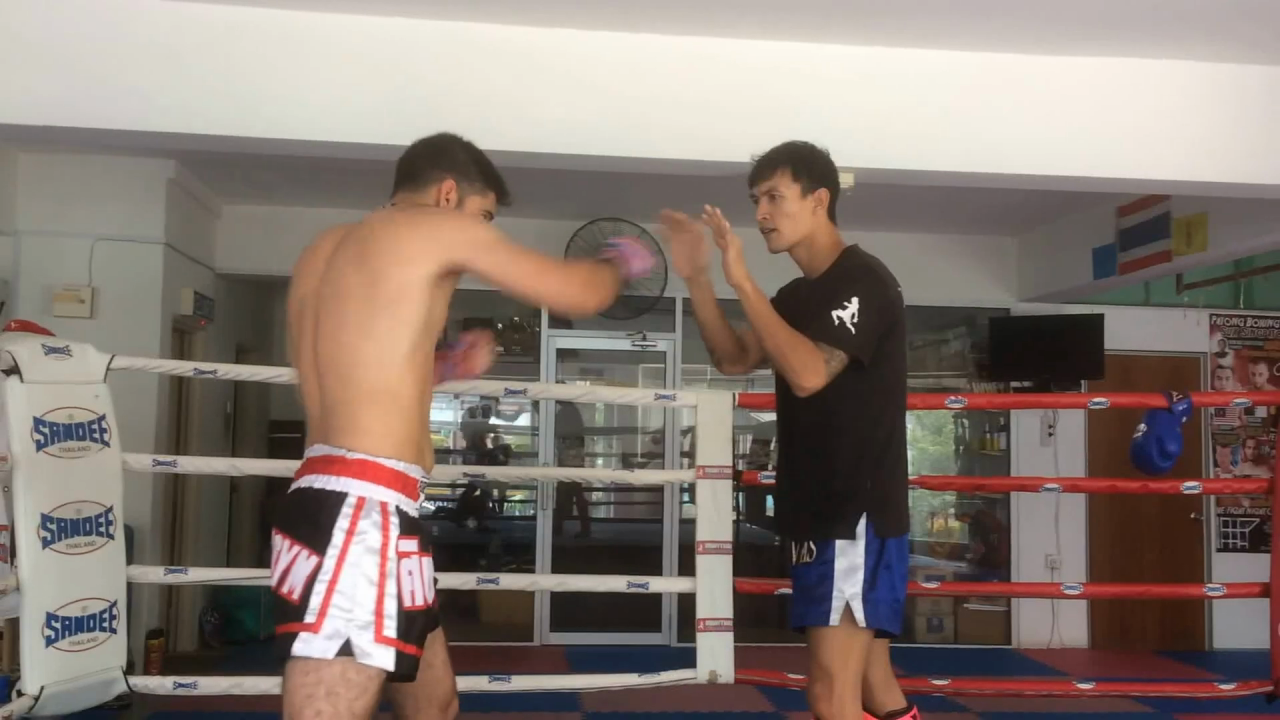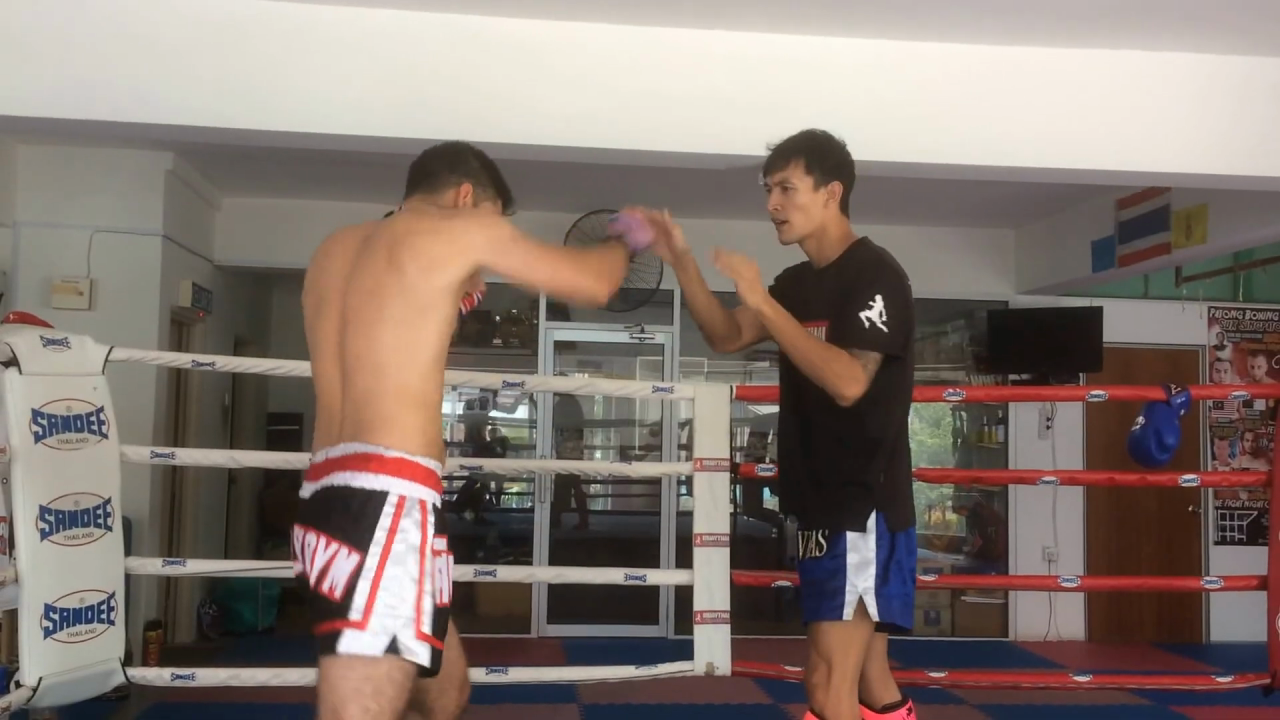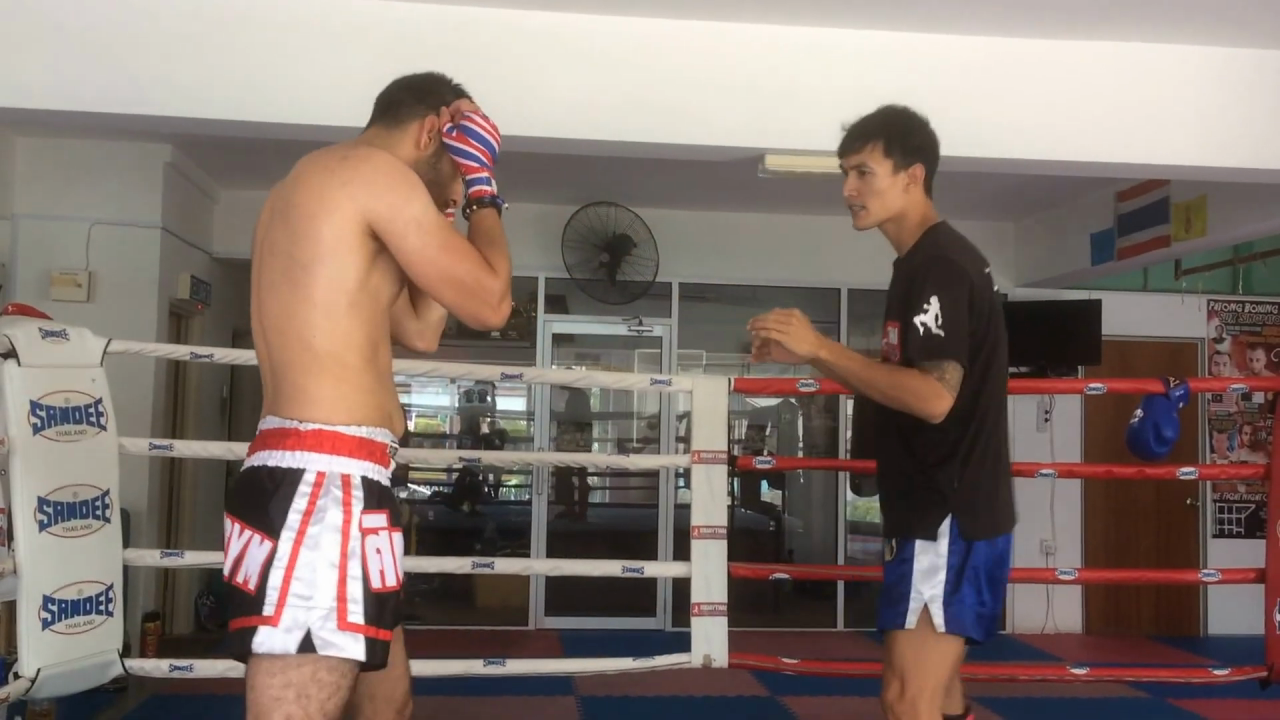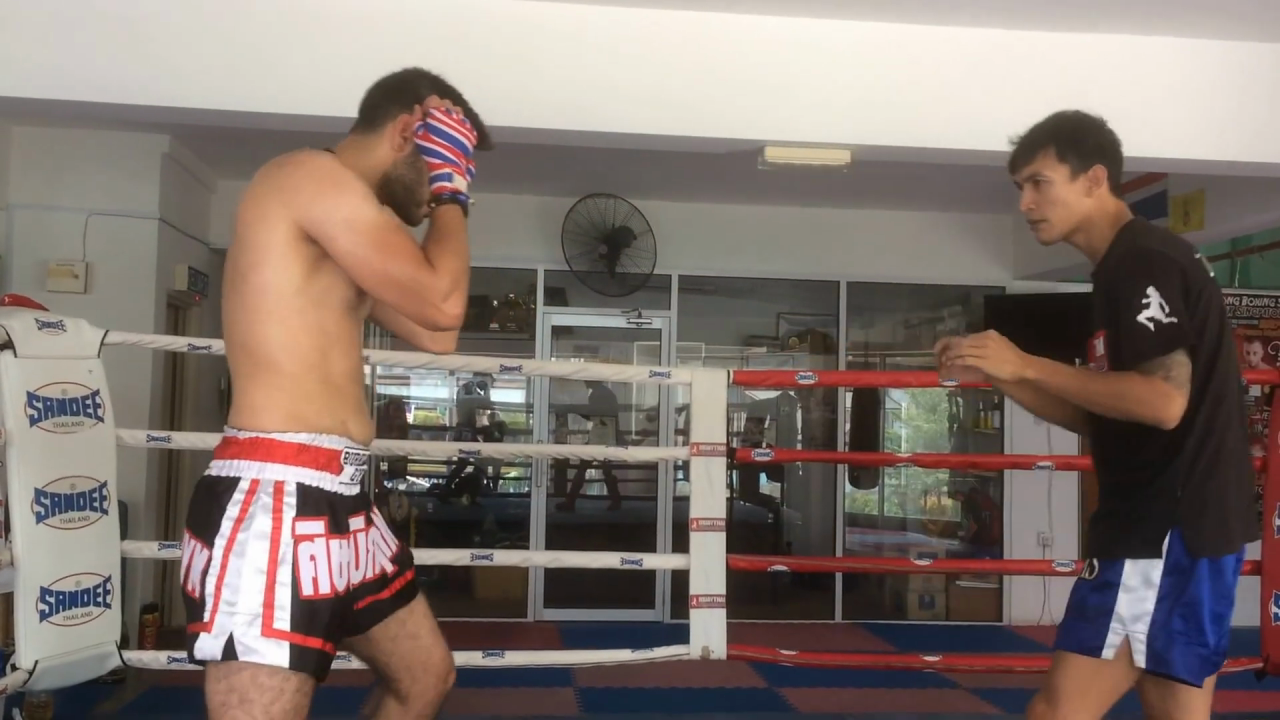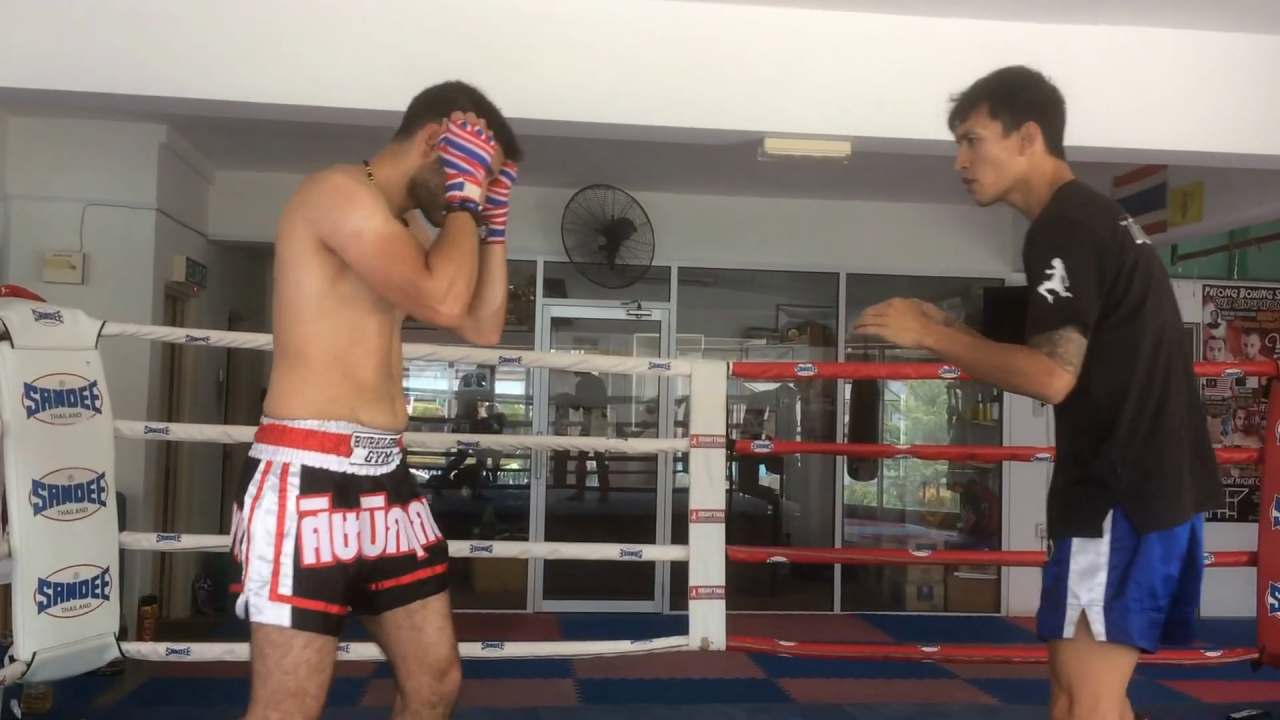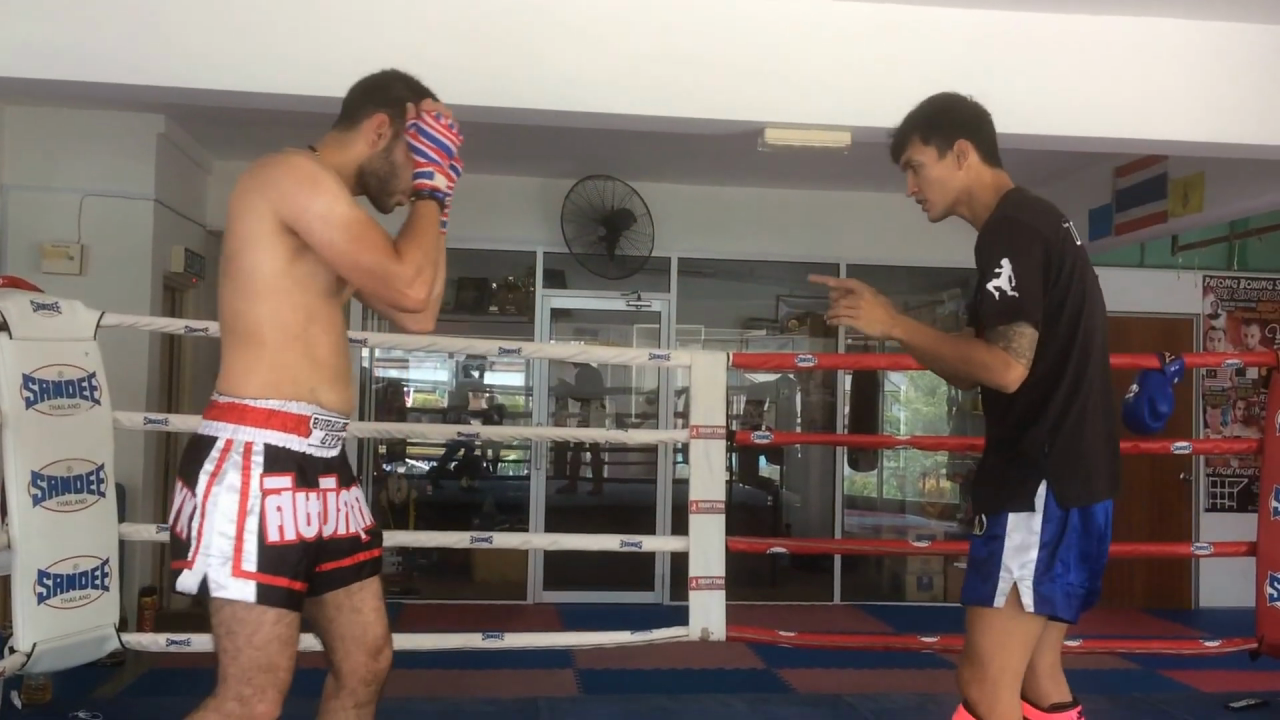
dt=0.7s
person 1, frame 1
left shoulder: (327, 251)
right shoulder: (432, 228)
right elbow: (575, 293)
left wrist: (442, 370)
right wrist: (624, 260)
left hip: (354, 510)
right hip: (360, 512)
person 1, frame 2
left shoulder: (336, 251)
right shoulder: (457, 229)
right elbow: (591, 285)
right wrist: (628, 243)
left hip: (340, 499)
right hip: (386, 506)
person 1, frame 3
left shoulder: (317, 189)
right shoulder: (372, 170)
left elbow: (419, 329)
right elbow: (489, 302)
left wrist: (442, 214)
right wrist: (482, 186)
left hip: (326, 484)
right hip: (325, 485)
person 1, frame 4
left shoulder: (345, 222)
right shoulder: (313, 175)
left elbow: (435, 336)
right elbow: (441, 304)
left wrist: (444, 203)
right wrist: (451, 189)
left hip: (334, 500)
right hip: (275, 499)
person 1, frame 5
left shoulder: (402, 231)
right shoulder: (341, 192)
left elbow: (483, 327)
right elbow: (441, 301)
left wrist: (492, 219)
right wrist: (465, 194)
left hip: (382, 479)
right hip: (306, 477)
person 1, frame 6
left shoulder: (331, 214)
right shoulder: (295, 174)
left elbow: (420, 315)
right elbow: (408, 286)
left wrist: (434, 200)
right wrist: (430, 181)
left hip: (321, 463)
right hip: (257, 460)
left knee: (366, 660)
person 2, frame 1
left shoulder: (862, 280)
right shoulder: (800, 294)
left elbow: (808, 373)
right elbow: (733, 360)
left wrist: (743, 282)
right wrist: (697, 277)
left hip: (855, 514)
right hip: (825, 511)
person 2, frame 2
left shoulder: (875, 274)
right shoulder: (799, 280)
left elbow: (849, 382)
right elbow: (726, 337)
left wrist: (762, 303)
right wrist: (681, 260)
left hip: (863, 505)
right hip: (827, 504)
person 2, frame 3
left shoulder: (938, 266)
right shoulder: (930, 261)
left elbow: (932, 398)
left wrist: (821, 349)
right wrist: (808, 355)
left hip: (947, 514)
right hip: (951, 509)
person 2, frame 4
left shoulder: (1146, 263)
right shoulder: (1119, 275)
left elbow: (1164, 401)
right elbow: (1095, 414)
left wrist: (1026, 365)
right wrist: (995, 375)
left hip: (1162, 532)
right hip: (1181, 530)
person 2, frame 5
left shoulder: (1062, 228)
right shoulder: (1100, 221)
left elbow: (1051, 377)
left wrist: (927, 336)
right wrist: (947, 327)
left hip: (1122, 497)
right hip: (1158, 490)
person 2, frame 6
left shoulder: (1011, 231)
right shoulder: (1033, 227)
left elbow: (1005, 368)
right elbow: (973, 364)
left wrist: (897, 322)
right wrist: (878, 317)
left hip: (1042, 485)
right hip: (1068, 482)
